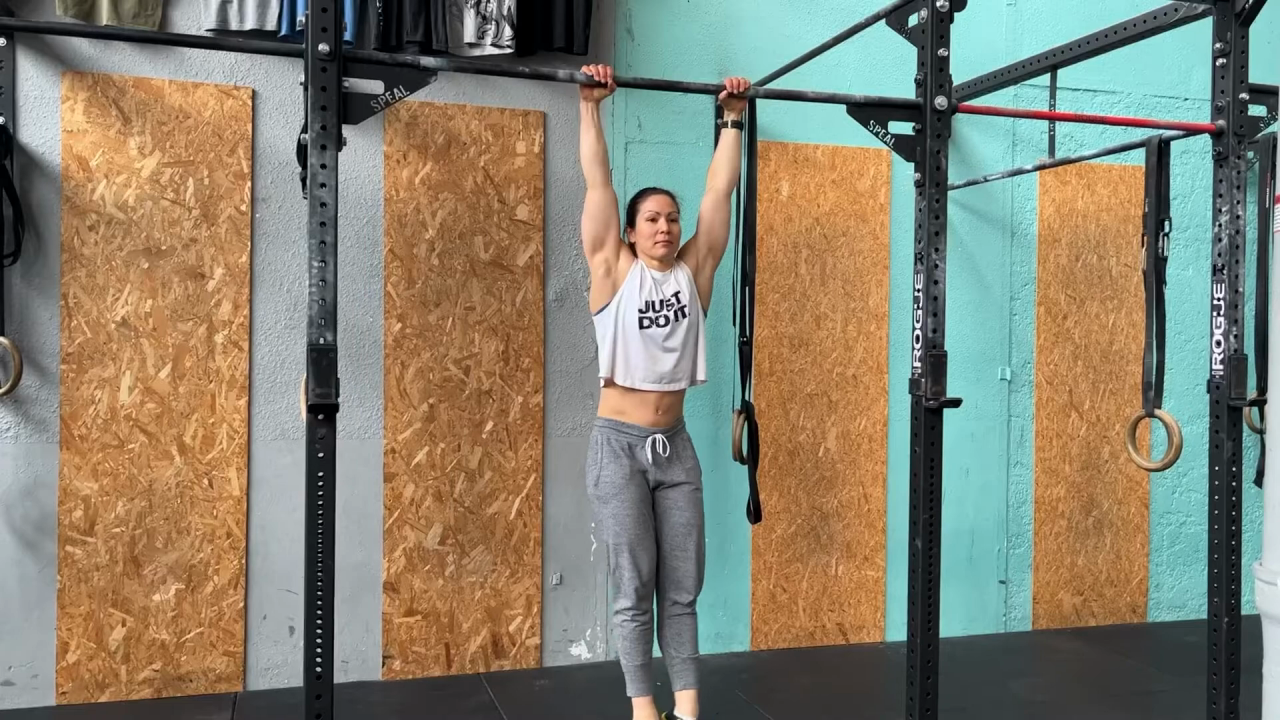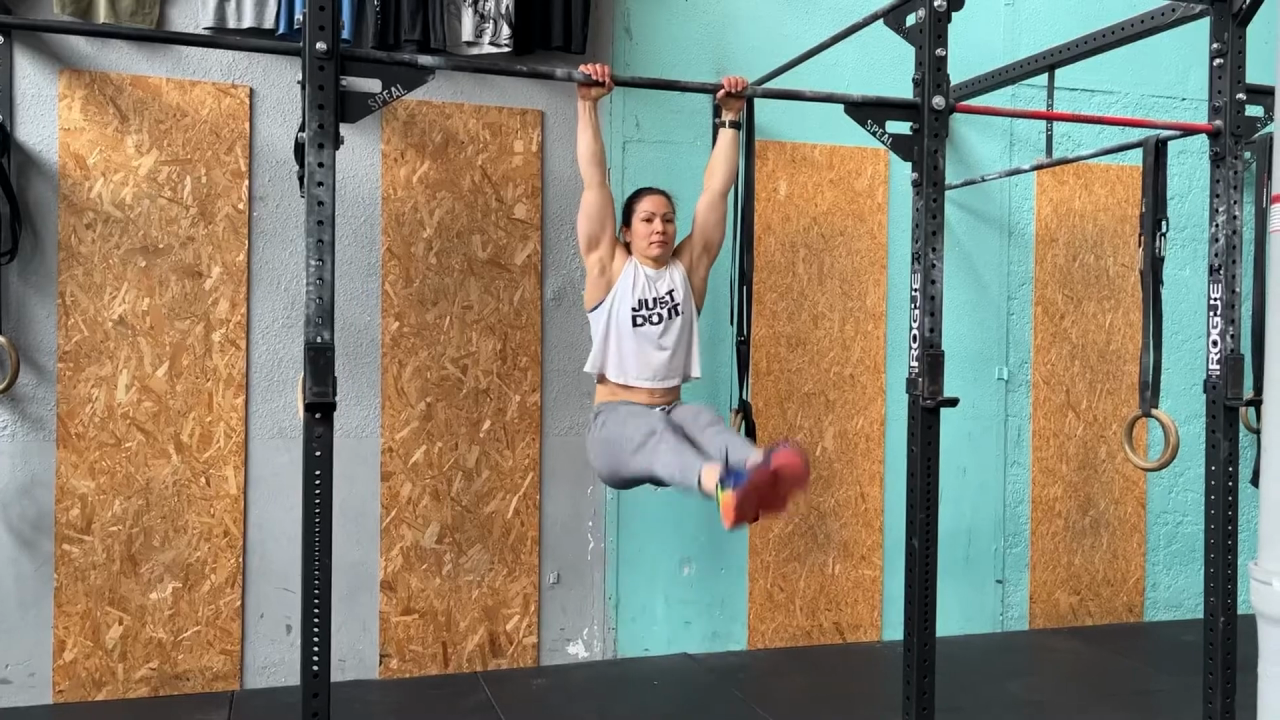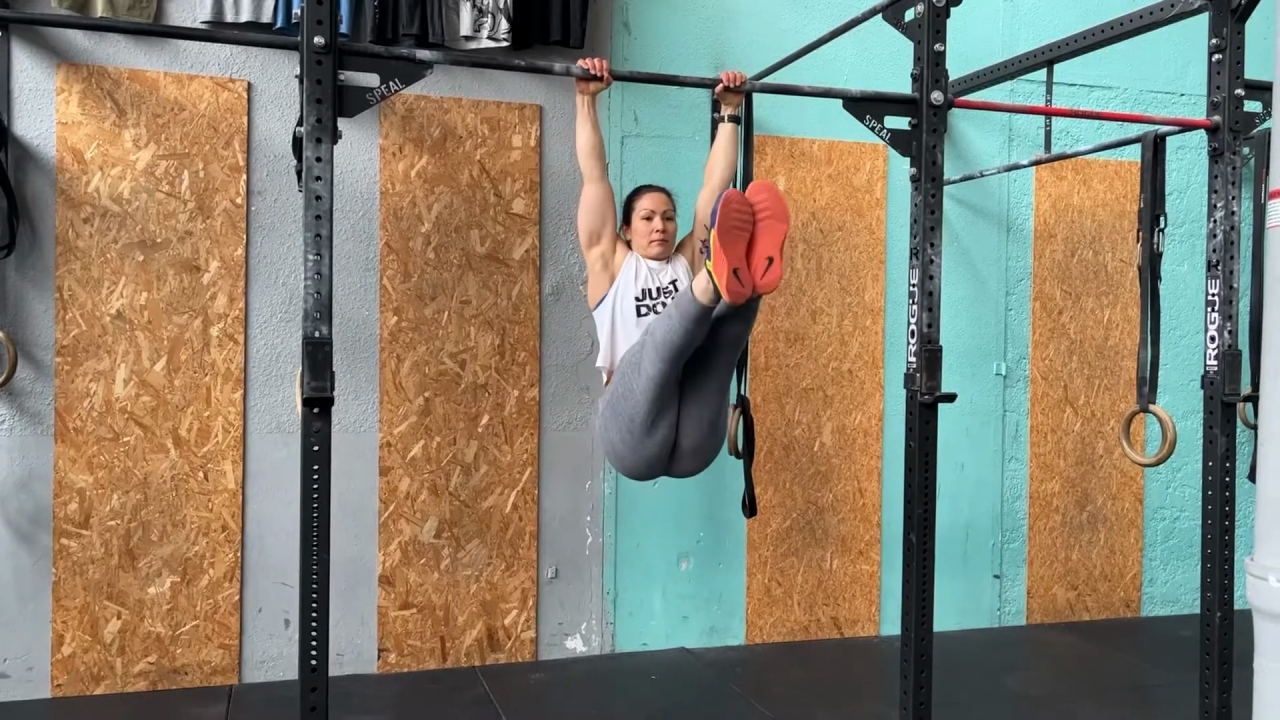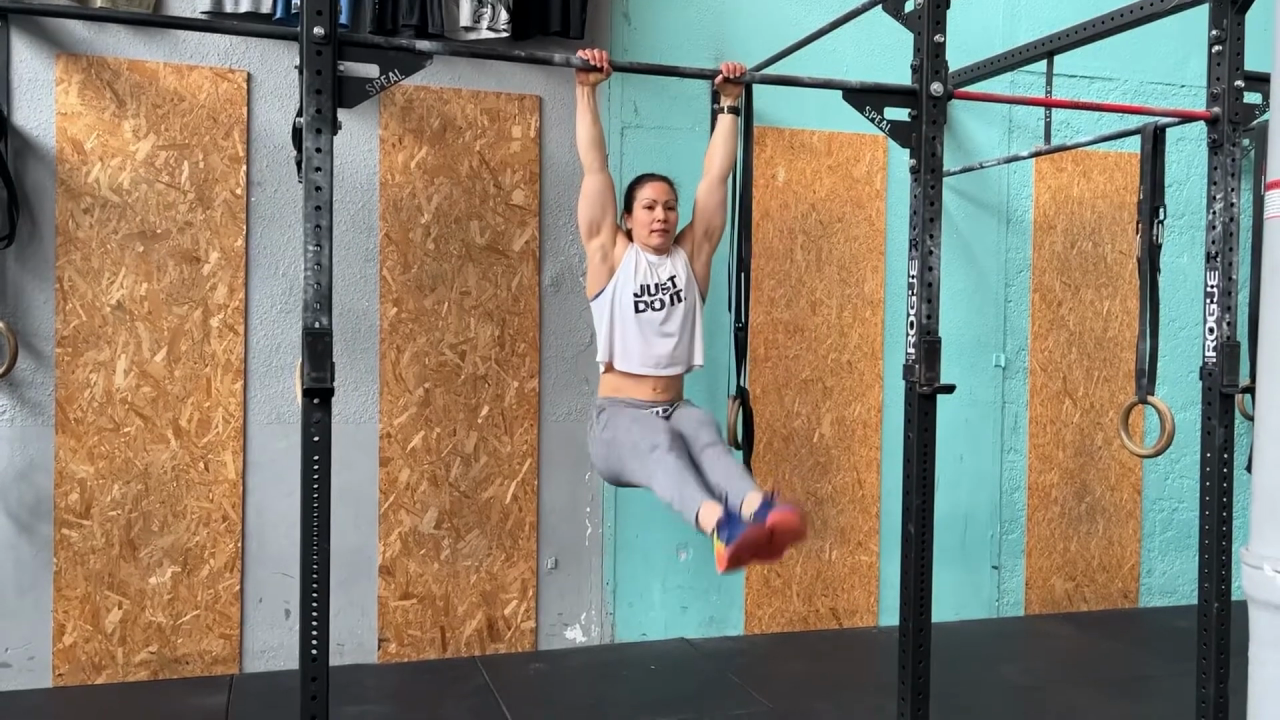
dt=0.5s
person 1, frame 1
left shoulder: (694, 271)
right shoulder: (613, 270)
left elbow: (719, 192)
right elbow: (597, 185)
left wrist: (732, 119)
right wrist: (591, 107)
left hip: (675, 446)
right hip: (618, 444)
left knee: (682, 592)
right knee: (634, 589)
person 1, frame 2
left shoulder: (687, 271)
right shoulder: (609, 271)
left elbow: (716, 191)
right elbow: (594, 183)
left wrist: (730, 117)
right wrist: (589, 105)
left hip: (672, 423)
right hip: (618, 432)
left knee: (708, 425)
right knee: (654, 430)
left ankle: (756, 468)
right ankle: (728, 484)
person 1, frame 3
left shoulder: (690, 263)
right shoulder: (611, 265)
left elbow: (717, 185)
right elbow: (595, 176)
left wrist: (729, 112)
right wrist: (586, 99)
left hip: (693, 442)
right hip: (636, 433)
left knee: (724, 321)
right knee: (662, 333)
left ankle: (744, 276)
right ankle: (718, 279)
person 1, frame 4
left shoulder: (691, 251)
right shoulder: (609, 255)
left elbow: (715, 179)
right elbow: (593, 171)
left wrist: (730, 103)
right wrist: (587, 91)
left hip: (673, 407)
right hip: (617, 420)
left knee: (706, 440)
right knee: (660, 446)
left ankle: (759, 514)
right ankle: (721, 527)
